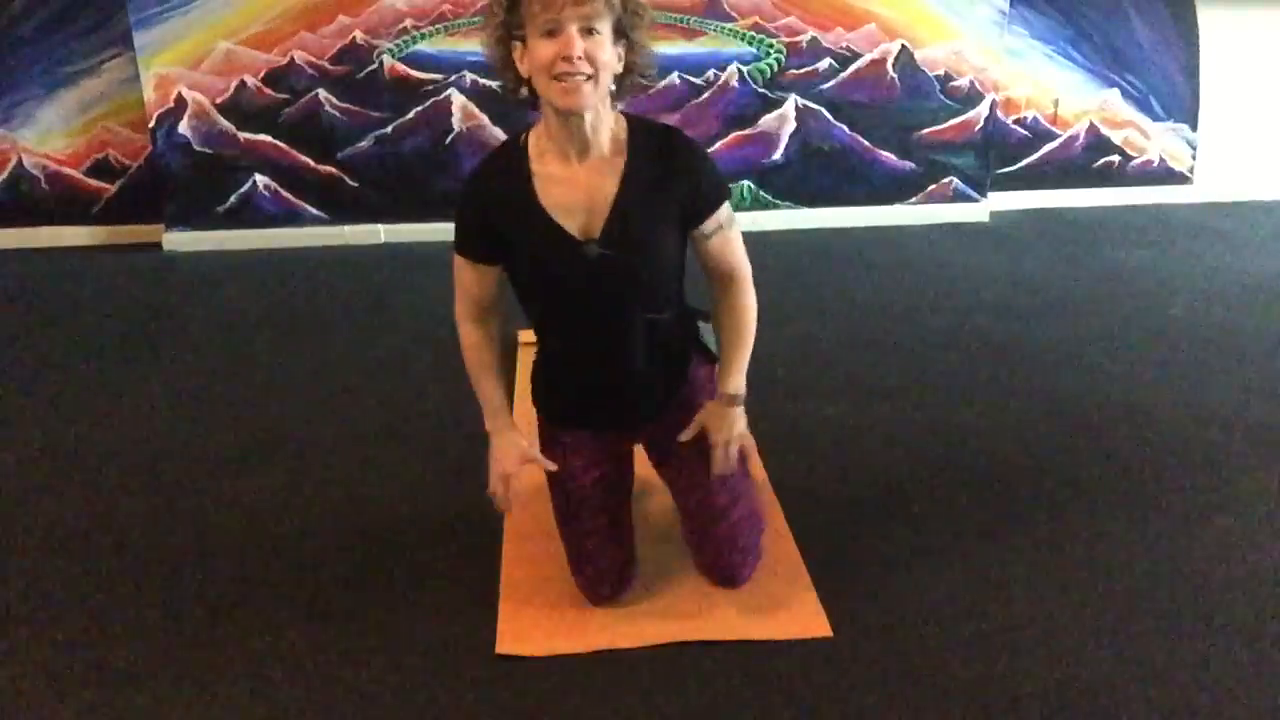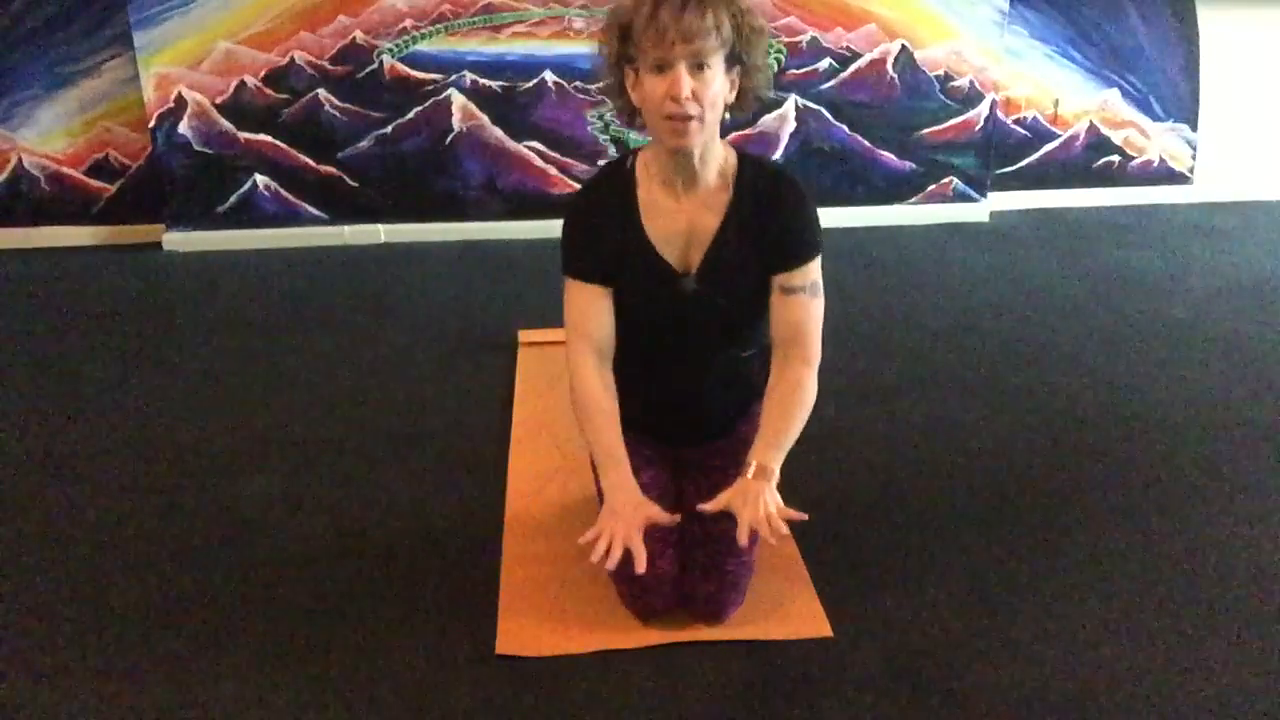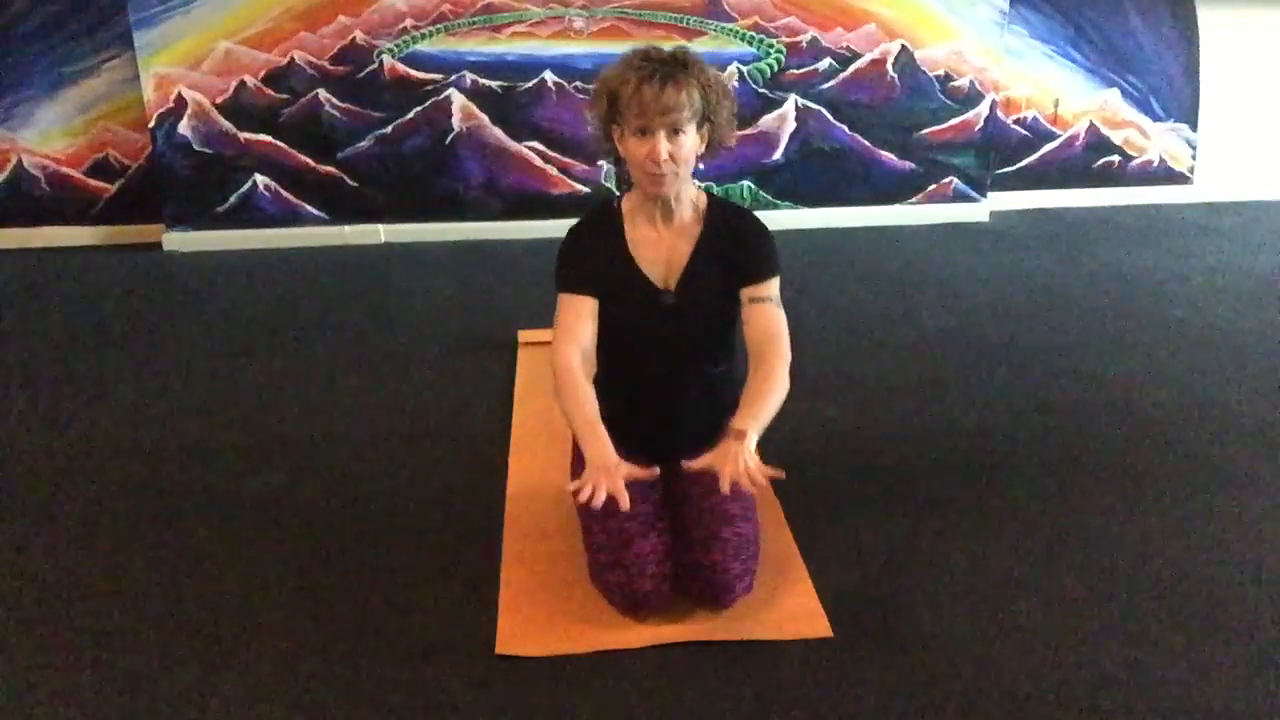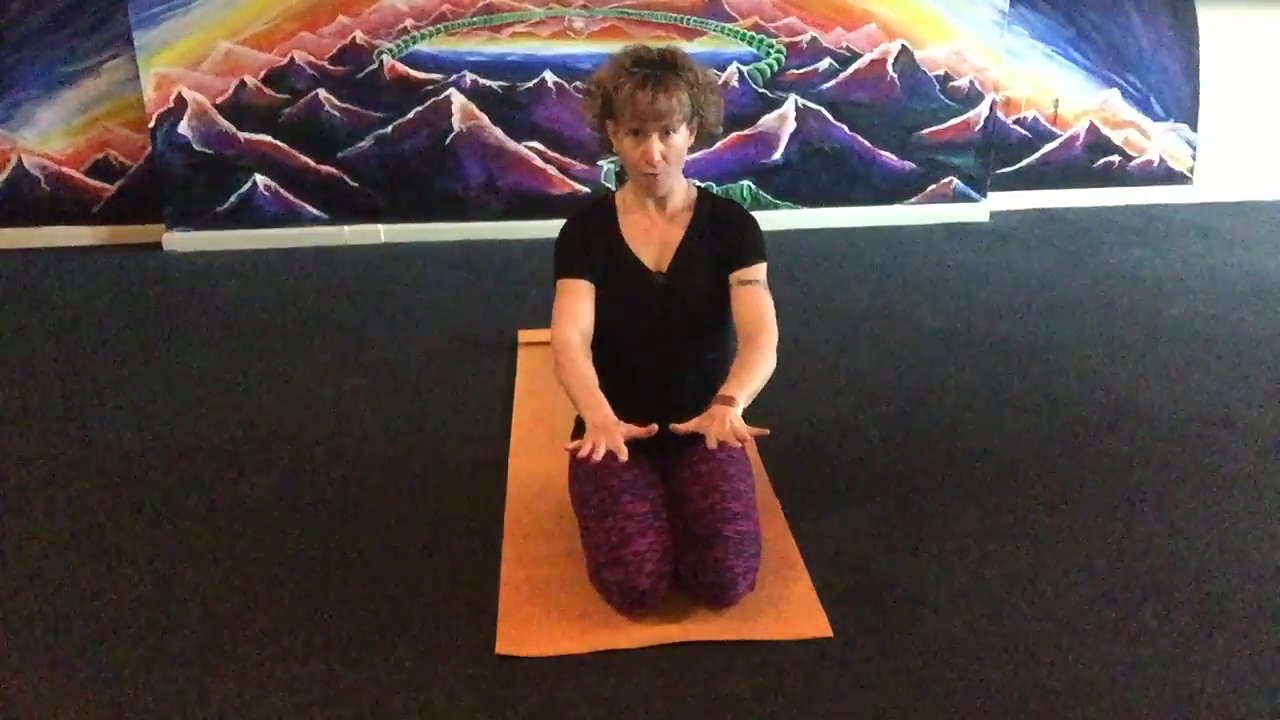
dt=0.7s
person 1, frame 1
left shoulder: (673, 160)
right shoulder: (493, 186)
left elbow: (733, 279)
right elbow: (475, 317)
left wrist: (730, 395)
right wrist: (500, 426)
left hip: (677, 384)
right hip: (572, 408)
left knee: (733, 566)
right knee: (605, 584)
left ankle: (695, 478)
right ankle: (614, 481)
person 1, frame 2
left shoulder: (779, 202)
right shoulder: (598, 205)
left elbow: (798, 358)
right elbow: (591, 359)
left wrist: (760, 473)
right wrist: (620, 488)
left hip: (731, 420)
right hip: (636, 422)
left knee: (715, 602)
right knee: (649, 595)
left ankle: (696, 497)
right ankle: (662, 494)
person 1, frame 3
left shoulder: (742, 235)
right shoulder: (589, 241)
left elbow: (772, 357)
right elbow: (571, 358)
left wrist: (740, 437)
right wrist: (599, 452)
left hip: (710, 433)
right hip: (621, 437)
left knee: (721, 583)
right knee: (637, 590)
left ankle: (685, 497)
right ankle: (646, 499)
person 1, frame 4
left shoulder: (731, 225)
right shoulder: (586, 230)
left elbow: (761, 339)
right elbow: (570, 339)
left wrist: (728, 405)
right wrist: (599, 417)
left hip: (703, 433)
right hip: (618, 433)
left knee: (726, 582)
right knee: (635, 588)
left ankle: (679, 498)
right ankle: (648, 497)
